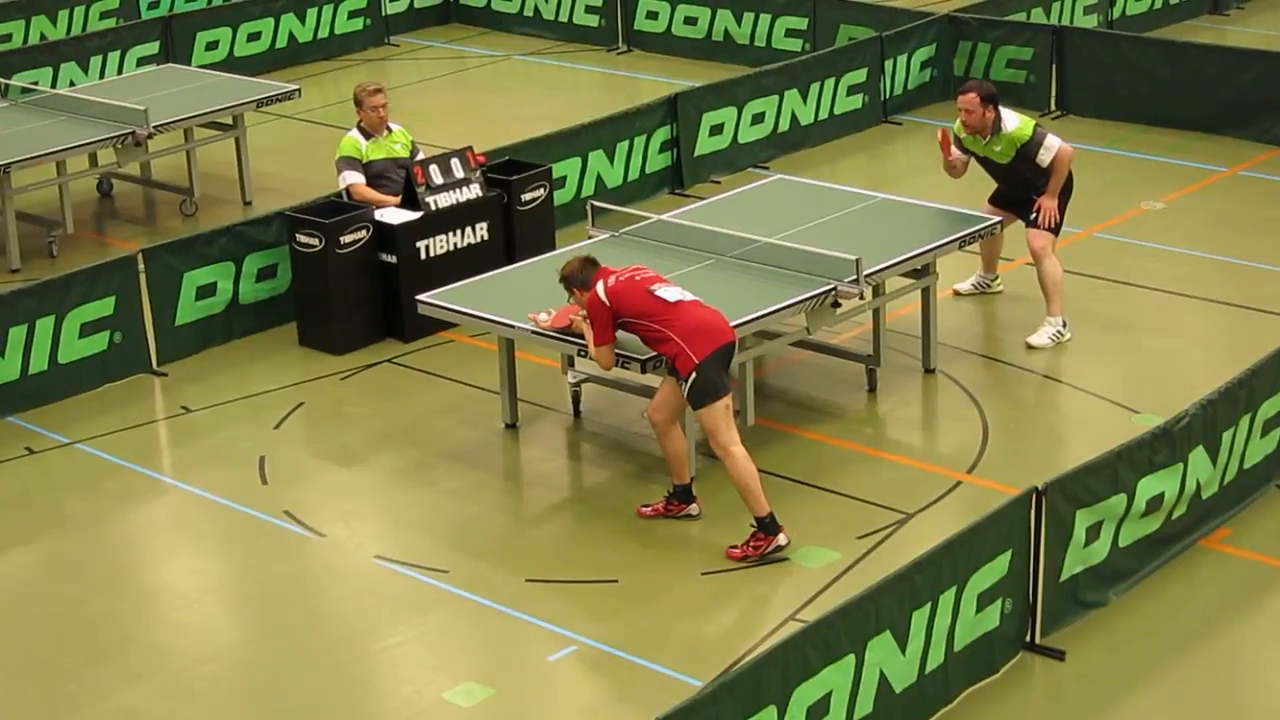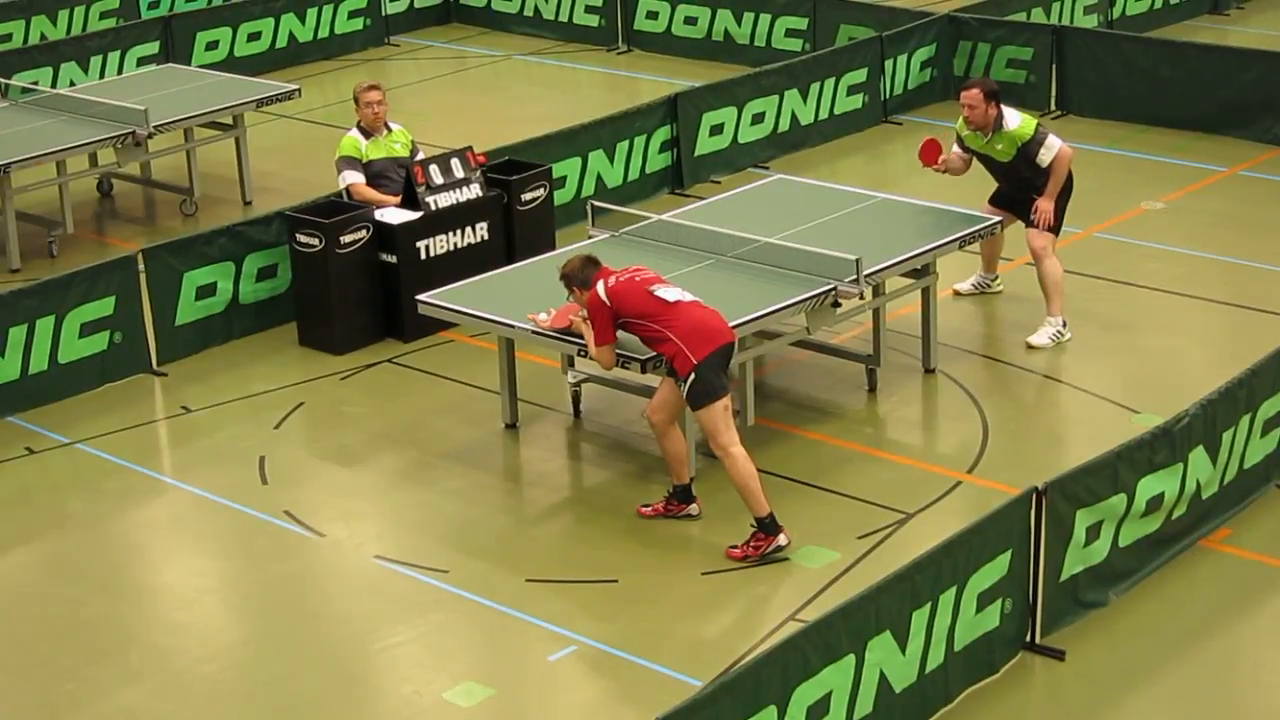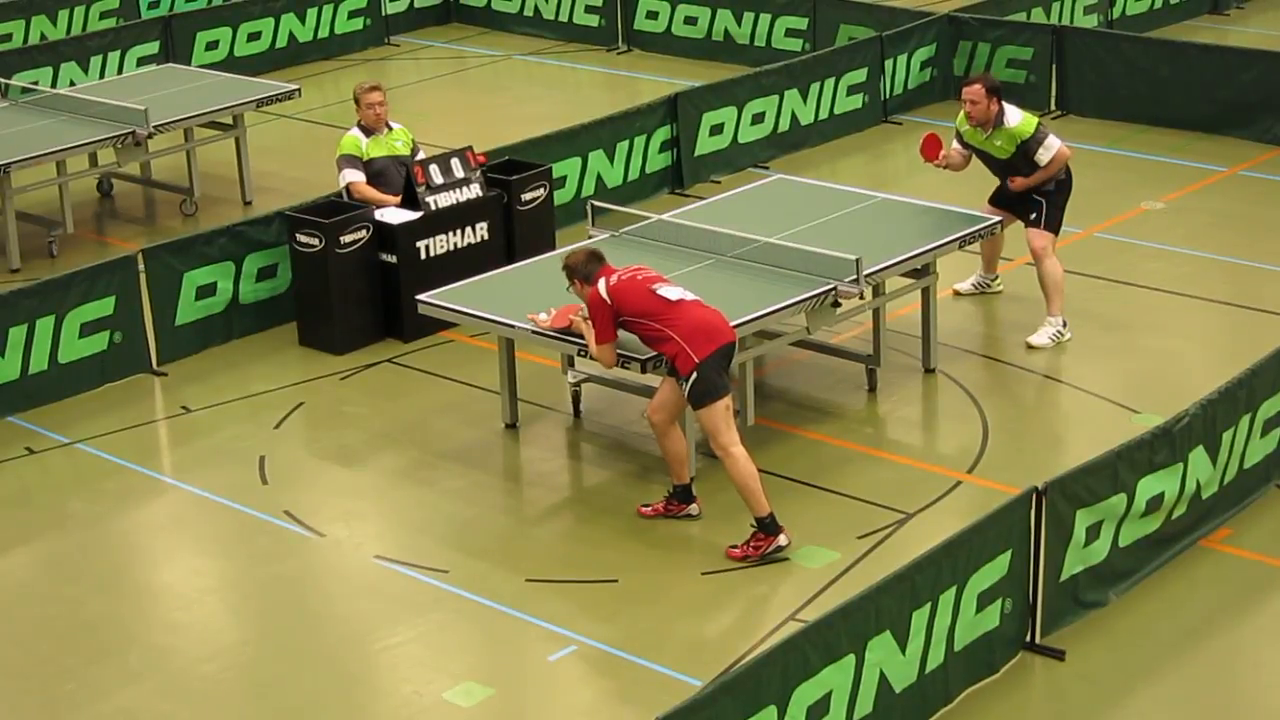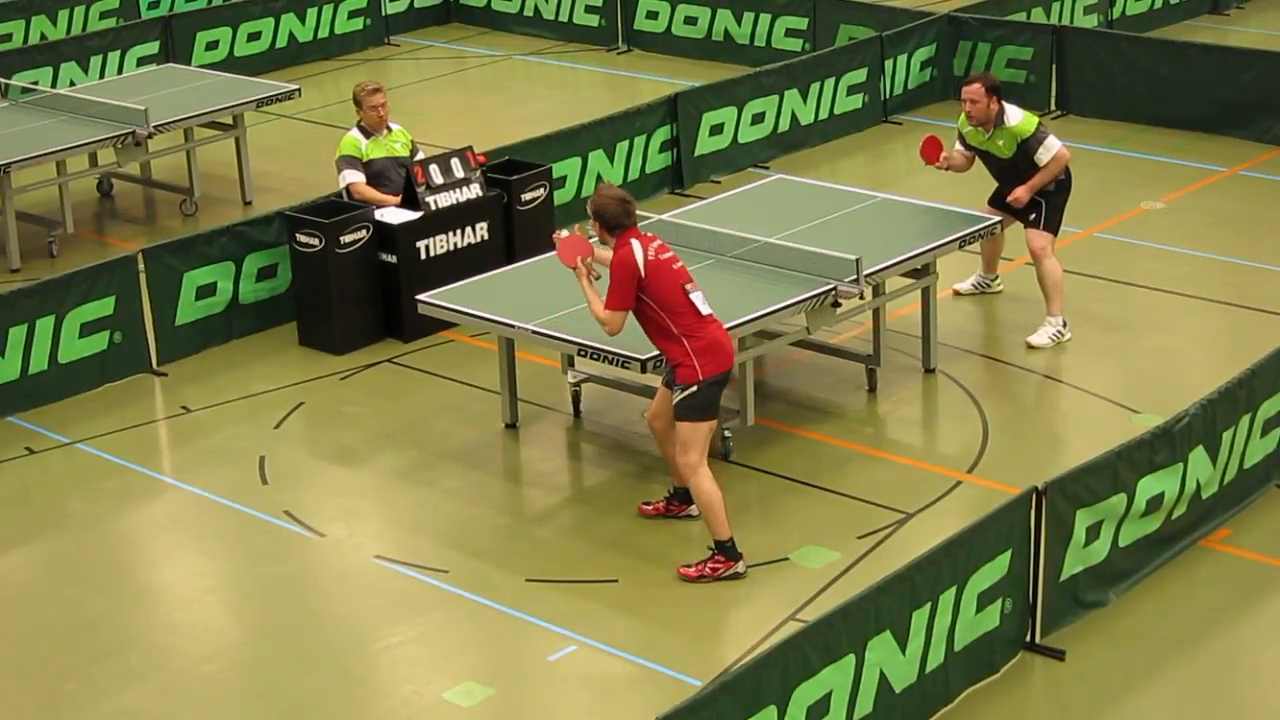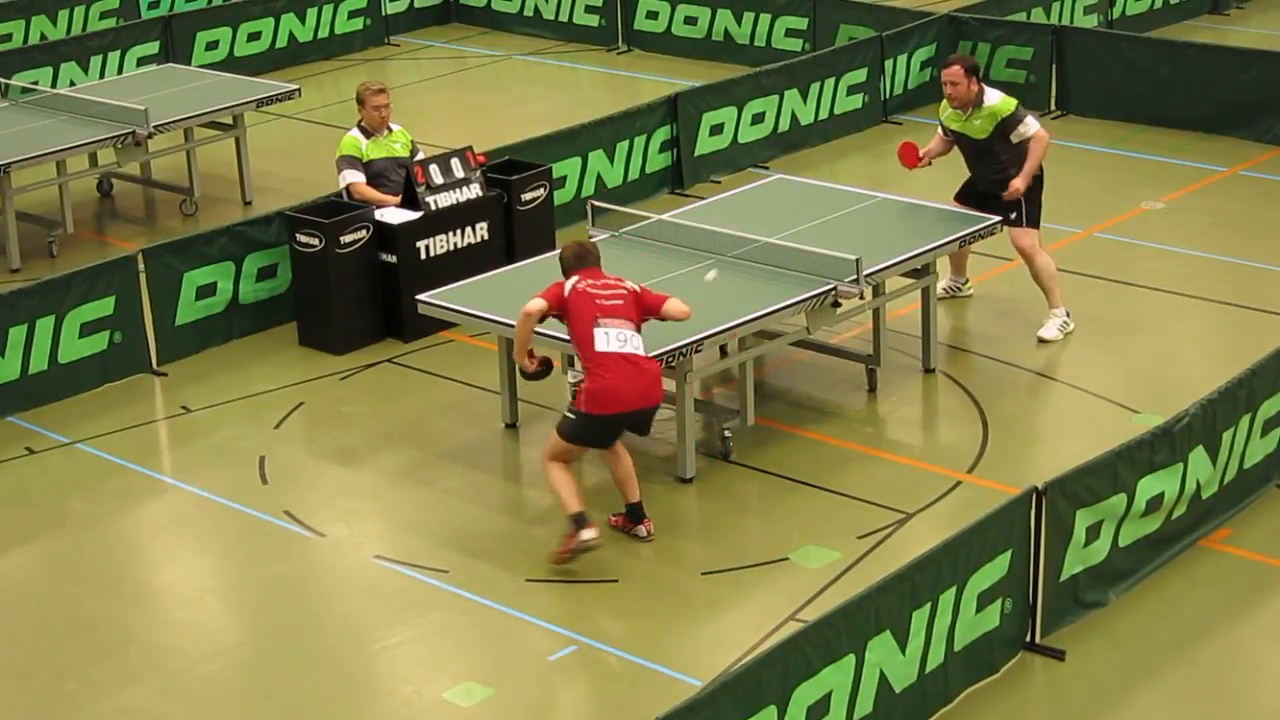
dt=0.7s
person 1, frame 1
left shoulder: (597, 298)
right shoulder: (633, 272)
left elbow: (606, 361)
left wrist: (585, 328)
left hip: (698, 346)
right hip: (715, 329)
left knee: (725, 444)
right knee: (660, 416)
left ankle: (770, 531)
right ankle: (683, 499)
person 1, frame 2
left shoulder: (597, 297)
right shoulder: (632, 272)
left elbow: (606, 361)
left wrist: (585, 330)
right wrist: (589, 323)
left hip: (697, 347)
right hip: (715, 330)
left knee: (725, 445)
right knee: (659, 416)
left ankle: (770, 531)
right ankle: (683, 498)
person 1, frame 3
left shoulder: (598, 295)
right shoulder: (632, 272)
left elbow: (607, 359)
left wrist: (585, 329)
right wrist: (577, 323)
left hip: (699, 347)
right hip: (715, 330)
left knee: (725, 444)
right knee: (659, 416)
left ankle: (770, 531)
right ankle: (683, 498)
person 1, frame 4
left shoulder: (626, 258)
right shoulder: (646, 243)
left elbow: (611, 325)
left wrist: (586, 283)
right wrist: (594, 253)
left hip: (701, 360)
right hip: (706, 347)
left knee: (691, 463)
right knee: (659, 421)
left ankle: (727, 555)
right ankle: (682, 499)
person 1, frame 5
left shoulder: (566, 289)
right shoulder: (631, 289)
left elbow: (531, 311)
right elbow: (681, 311)
left wrist: (521, 353)
right wrist: (646, 313)
left hip: (603, 395)
right hip: (648, 391)
left knee: (554, 460)
right knee: (609, 442)
left ankle: (581, 526)
right ankle: (636, 518)
person 2, frame 1
left shoulder: (1017, 130)
right shoulder: (963, 130)
left elbow: (1064, 152)
right elbow: (959, 170)
left wrist: (1051, 196)
right wrist: (950, 162)
left hip: (1047, 186)
right hip: (1014, 184)
left knee: (1039, 246)
left ankle: (1057, 323)
right ankle: (988, 278)
person 2, frame 2
left shoulder: (1019, 129)
right shoulder: (965, 127)
left elbow: (1065, 154)
right elbow: (962, 163)
left wrist: (1049, 198)
right wrist: (947, 164)
left hip: (1048, 186)
right hip: (1014, 185)
left knee: (1040, 247)
left ankle: (1056, 323)
right ankle: (988, 278)
person 2, frame 3
left shoulder: (1020, 127)
right shoulder: (965, 122)
left elbow: (1062, 154)
right elbow: (961, 158)
left wrist: (1029, 182)
right wrist: (947, 159)
left hip: (1048, 184)
right hip: (1014, 183)
left knee: (1040, 247)
left ankle: (1056, 323)
right ankle: (988, 278)
person 2, frame 4
left shoulder: (1020, 126)
right shoulder: (967, 124)
left elbow: (1061, 156)
right elbow: (965, 159)
left wrist: (1029, 189)
right wrist: (949, 161)
left hip: (1048, 185)
right hip: (1013, 184)
left knee: (1039, 247)
left ankle: (1056, 323)
right ankle: (988, 278)
person 2, frame 5
left shoulder: (999, 107)
right shoulder: (947, 109)
left elbow: (1041, 137)
right elbow: (944, 139)
left wrist: (1024, 177)
right wrist: (928, 153)
left hip: (1017, 183)
right hip: (985, 180)
left knee: (1027, 245)
left ankle: (1059, 314)
right ankle: (959, 282)
